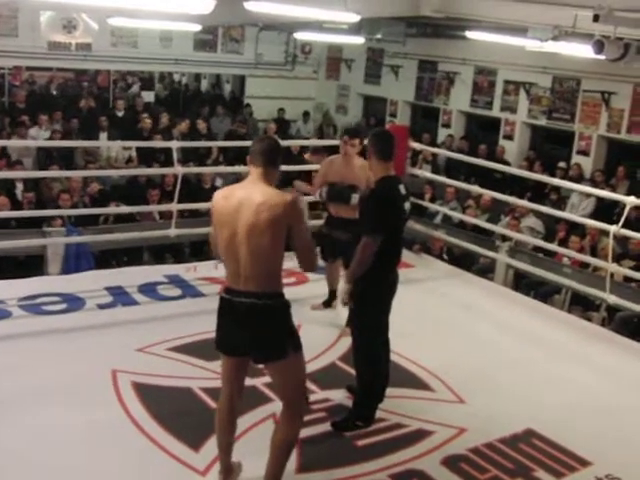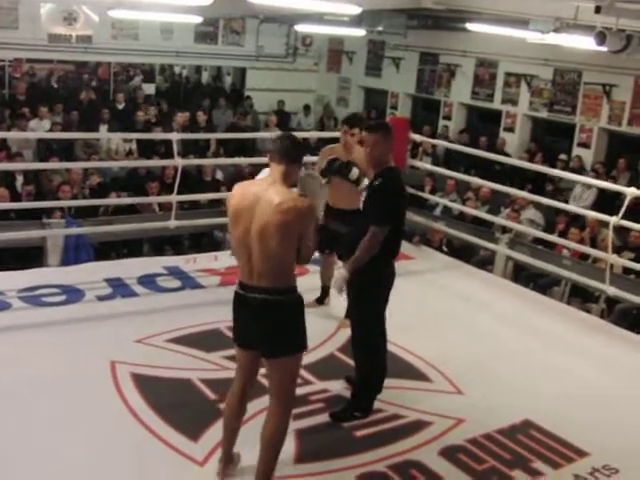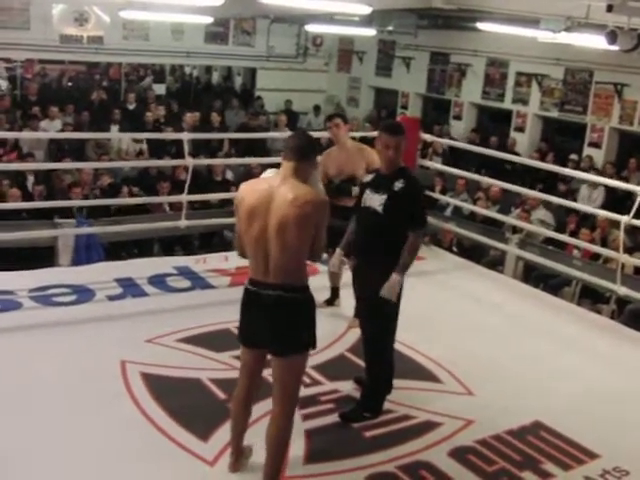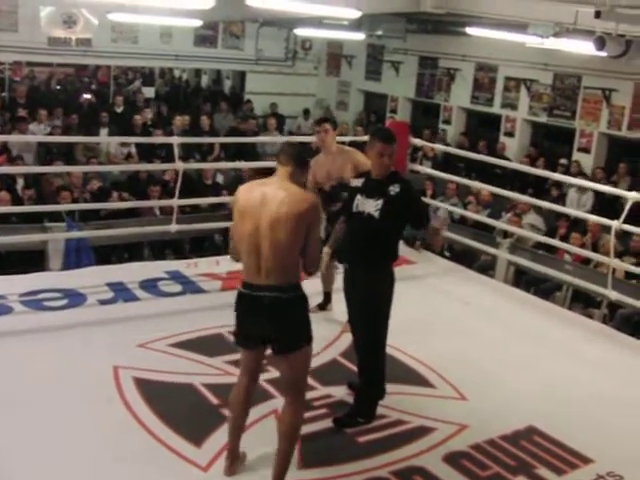
dt=0.5s
person 1, frame 1
left shoulder: (220, 197)
right shoulder: (284, 202)
right elbow: (307, 262)
right wrist: (301, 221)
left hip: (230, 305)
right hip: (267, 310)
left knee: (230, 395)
right knee: (295, 404)
person 1, frame 2
left shoulder: (238, 191)
right shoulder: (299, 205)
right elbow: (303, 257)
left hip: (244, 298)
right hip: (280, 304)
left knee: (242, 382)
right knee: (281, 401)
person 1, frame 3
left shoulder: (246, 190)
right shoulder: (314, 200)
left elbow: (242, 250)
right elbow: (315, 254)
left hip: (254, 296)
right hip: (291, 302)
left knee: (247, 380)
right knee: (284, 401)
person 1, frame 4
left shoulder: (243, 192)
right shoulder: (307, 202)
left elbow: (235, 252)
right elbow: (310, 268)
left hip: (248, 298)
right hip: (286, 302)
left knee: (247, 377)
right knee: (294, 394)
person 2, frame 1
left shoulder: (378, 195)
right shoulder: (399, 188)
left elbow: (368, 246)
left wrist: (348, 282)
left hip: (371, 280)
right hip: (387, 275)
left knee: (365, 343)
right knee: (377, 337)
left ankle: (363, 411)
right ankle: (375, 389)
person 2, frame 2
left shoulder: (387, 185)
right shoulder: (384, 179)
left elbow: (376, 235)
left wrist: (347, 268)
right wrist: (352, 264)
left hip: (372, 270)
right hip: (375, 268)
left knee: (364, 333)
right knee: (372, 328)
left ankle: (362, 400)
right ankle: (373, 379)
person 2, frame 3
left shoulder: (408, 187)
right shoulder: (370, 178)
left elbow: (416, 236)
left wrist: (398, 276)
right wrist: (341, 250)
left hip: (385, 271)
right hip: (362, 264)
left knee: (378, 334)
right knee: (369, 329)
left ankle: (372, 400)
right ankle: (379, 380)
person 2, frame 4
left shoulder: (402, 190)
right shoulder: (357, 182)
left elbow: (424, 223)
right wrist: (330, 248)
left hip: (378, 274)
right hip: (352, 269)
left knee: (371, 337)
right knee: (360, 334)
left ankle: (365, 405)
right ankle: (371, 384)
person 3, frame 1
left shoulder: (366, 169)
right shoulder: (329, 164)
right elbow: (315, 190)
left wrist: (356, 198)
right wrist: (324, 193)
left hip: (354, 225)
right hip: (332, 221)
right knee: (331, 262)
right ankle: (332, 298)
person 3, frame 2
left shoulder: (366, 158)
right shoulder: (328, 152)
left wrist: (354, 175)
right wrist: (325, 169)
left hip: (353, 216)
right hip: (330, 211)
right knee: (326, 256)
left ankle: (352, 310)
right ankle: (324, 295)
person 3, frame 3
left shoulder: (364, 152)
right shoulder: (327, 156)
right elbow: (320, 185)
left wrist: (356, 188)
right wrist: (330, 189)
right hip: (334, 211)
right knee: (334, 255)
left ankle: (360, 310)
right ankle: (334, 296)
person 3, frame 4
left shoulder: (351, 155)
right shoulder: (315, 163)
right elbow: (311, 192)
right wrist: (322, 197)
right hip: (327, 216)
right knee: (326, 260)
right ankle: (326, 301)
